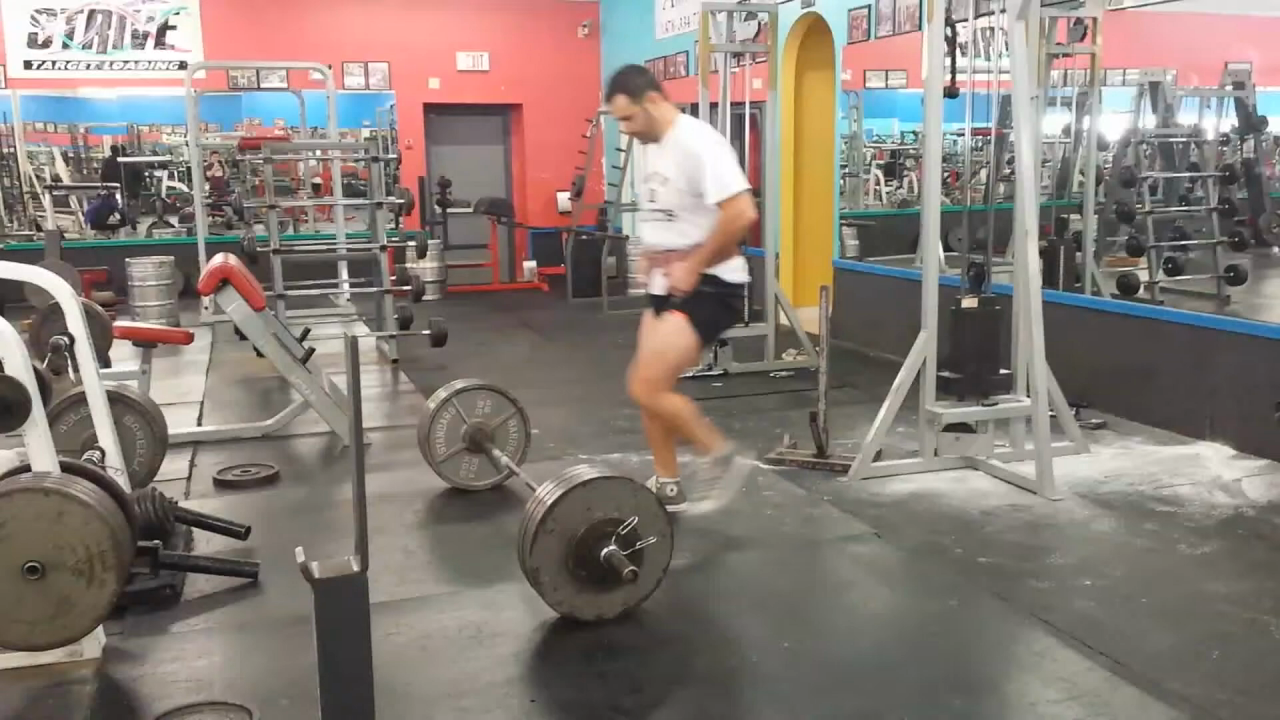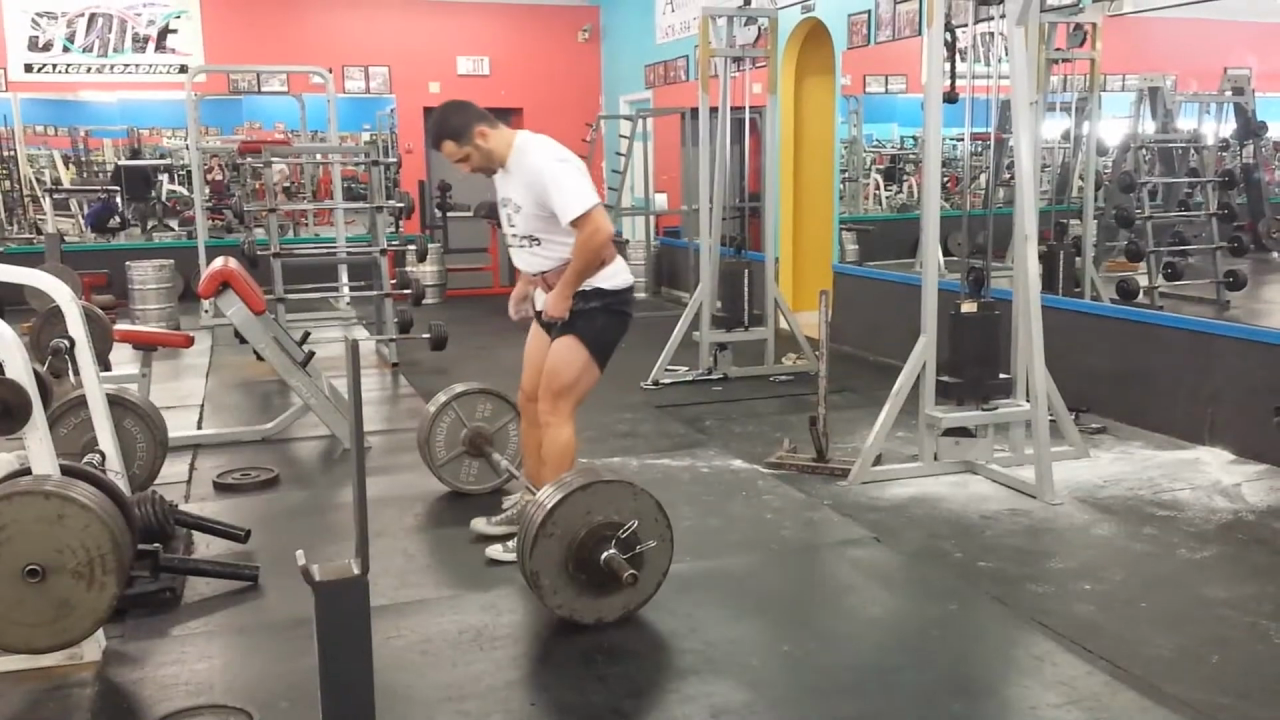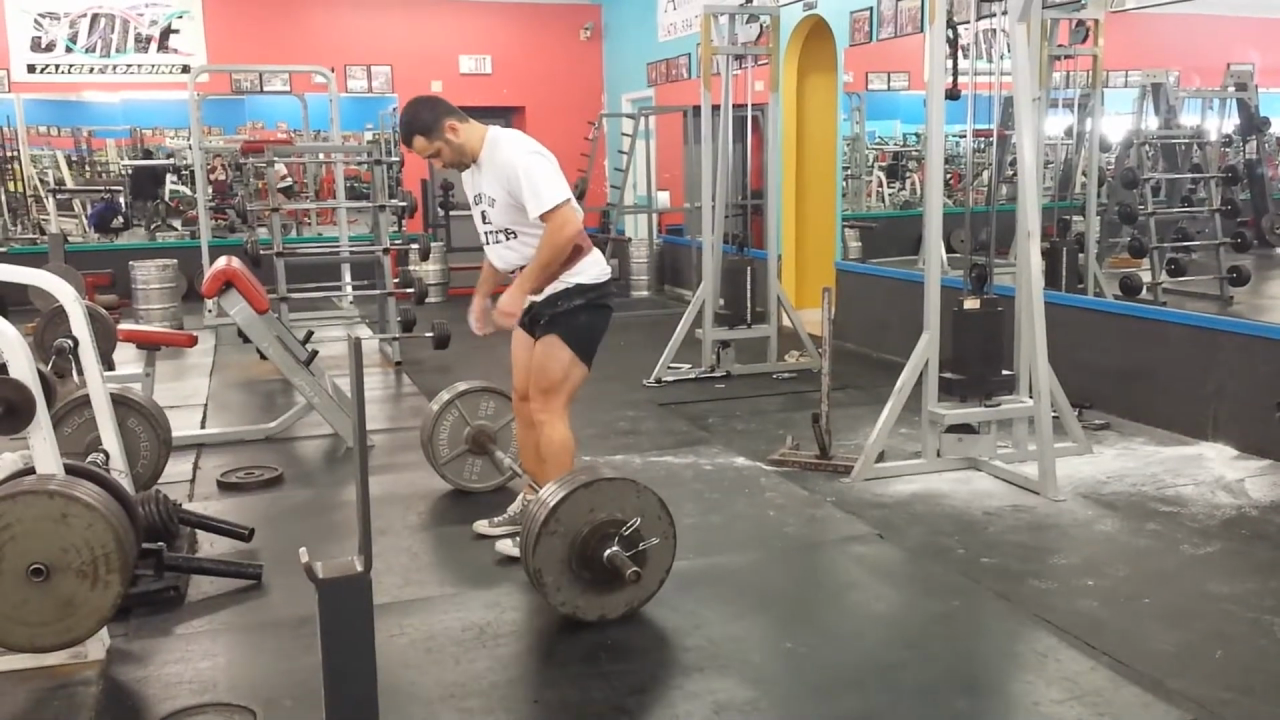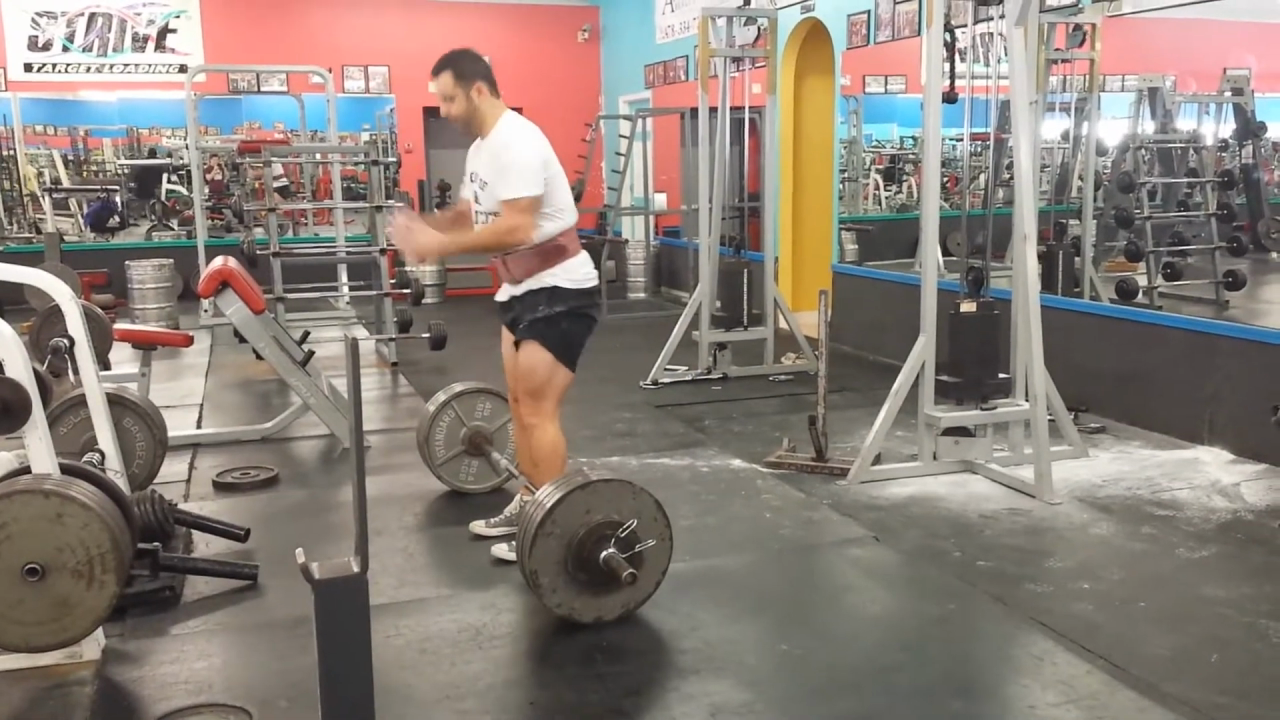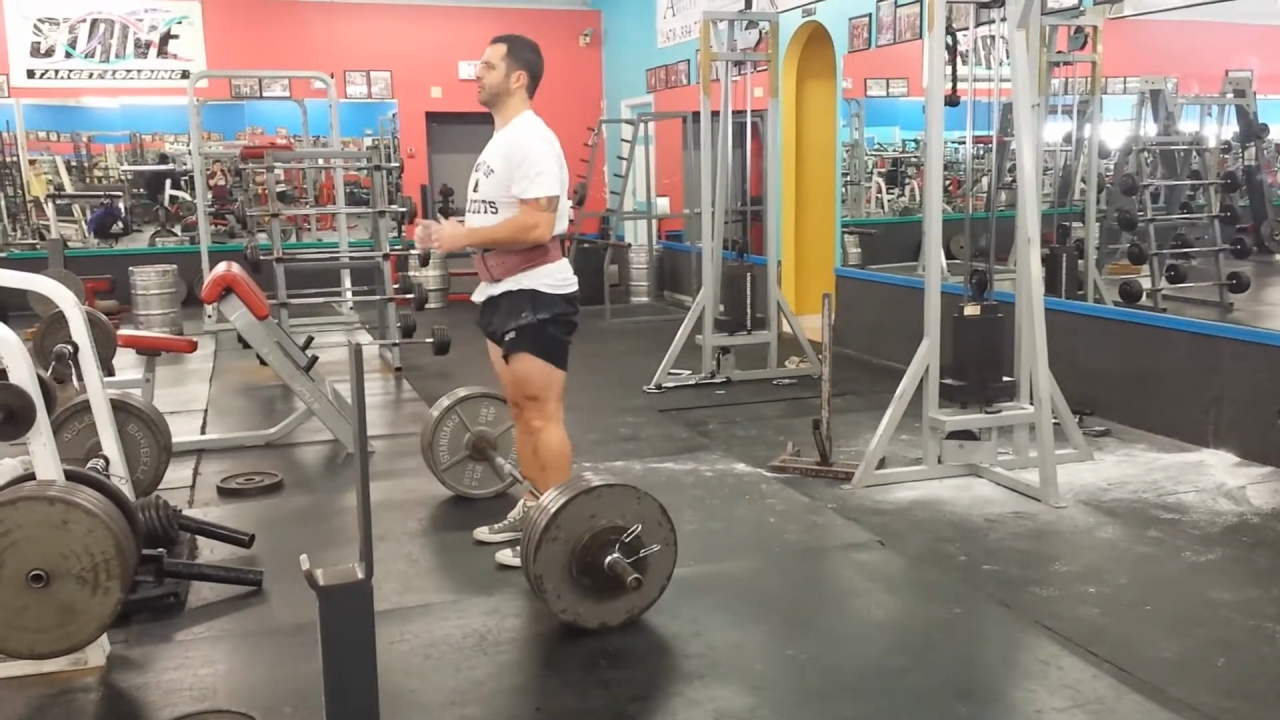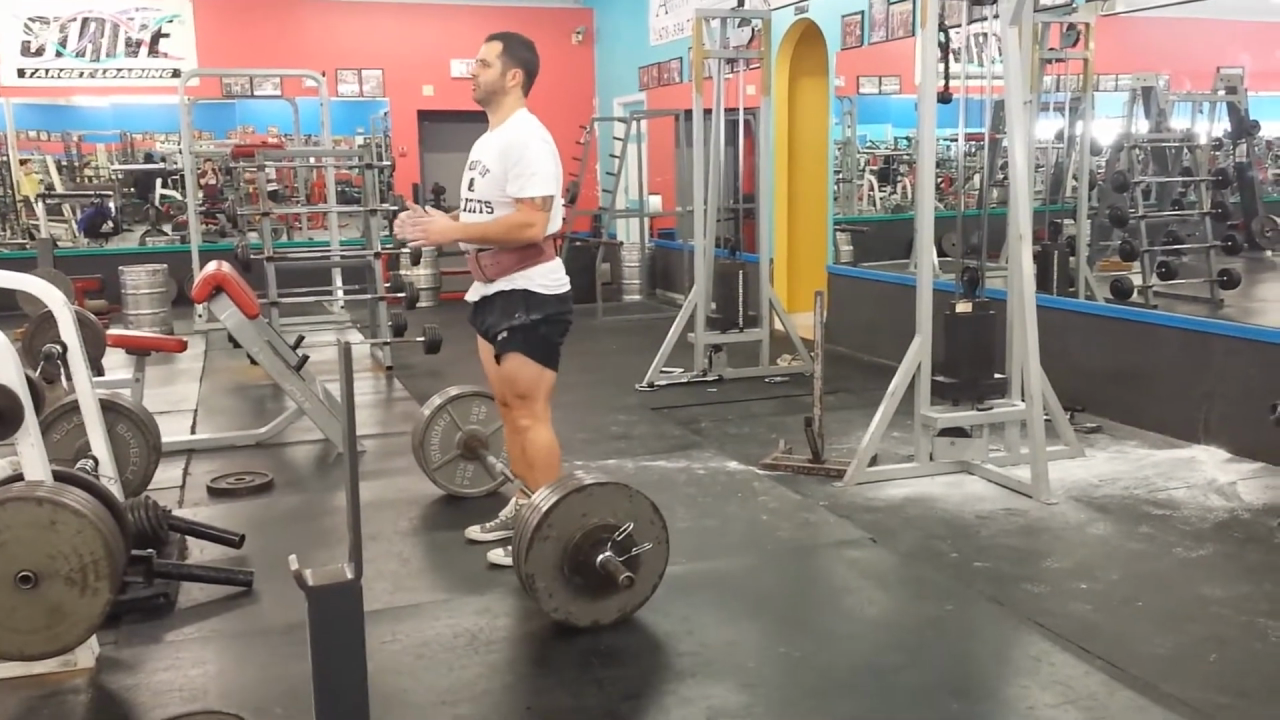
dt=0.7s
person 1, frame 1
left shoulder: (699, 143)
right shoulder: (650, 148)
left elbow: (741, 213)
left wrist: (694, 266)
right wrist: (649, 254)
left hip: (709, 287)
right hip: (668, 284)
left knee: (645, 386)
right knee: (655, 387)
left ankle: (723, 456)
right ankle: (667, 485)
person 1, frame 2
left shoulder: (544, 162)
right shoulder: (504, 166)
left elbow: (598, 230)
left wrist: (563, 292)
right wrist: (525, 282)
left hip: (596, 297)
right hip: (558, 296)
left knee: (552, 407)
right knee: (530, 400)
right ankle: (530, 502)
person 1, frame 3
left shoulder: (516, 156)
right shoulder: (472, 167)
left elbow: (565, 226)
left wrist: (516, 293)
right wrist: (483, 294)
left hip: (576, 291)
right hip: (538, 293)
left knee: (546, 406)
right knee: (524, 400)
right ankle: (533, 503)
person 1, frame 4
left shoulder: (515, 142)
right shoulder: (481, 145)
left elbow: (517, 229)
right elbow: (466, 213)
left wrist: (442, 246)
right wrist: (424, 227)
left hip: (560, 291)
right hip: (526, 291)
left knee: (537, 411)
right knee: (521, 405)
right ankle: (530, 505)
person 1, frame 5
left shoulder: (530, 140)
right shoulder: (501, 141)
left elbow: (536, 226)
left wrist: (462, 235)
right wrist: (450, 228)
left hip: (536, 296)
right hip: (503, 294)
left knee: (542, 415)
right knee: (521, 411)
right ankle: (533, 509)
person 1, frame 6
left shoulder: (526, 139)
right shoulder: (489, 140)
left elbow: (530, 224)
left wrist: (453, 231)
right wrist: (439, 219)
left hip: (529, 296)
right hip: (494, 293)
left knee: (529, 415)
right knee: (510, 410)
right ankle: (524, 508)
